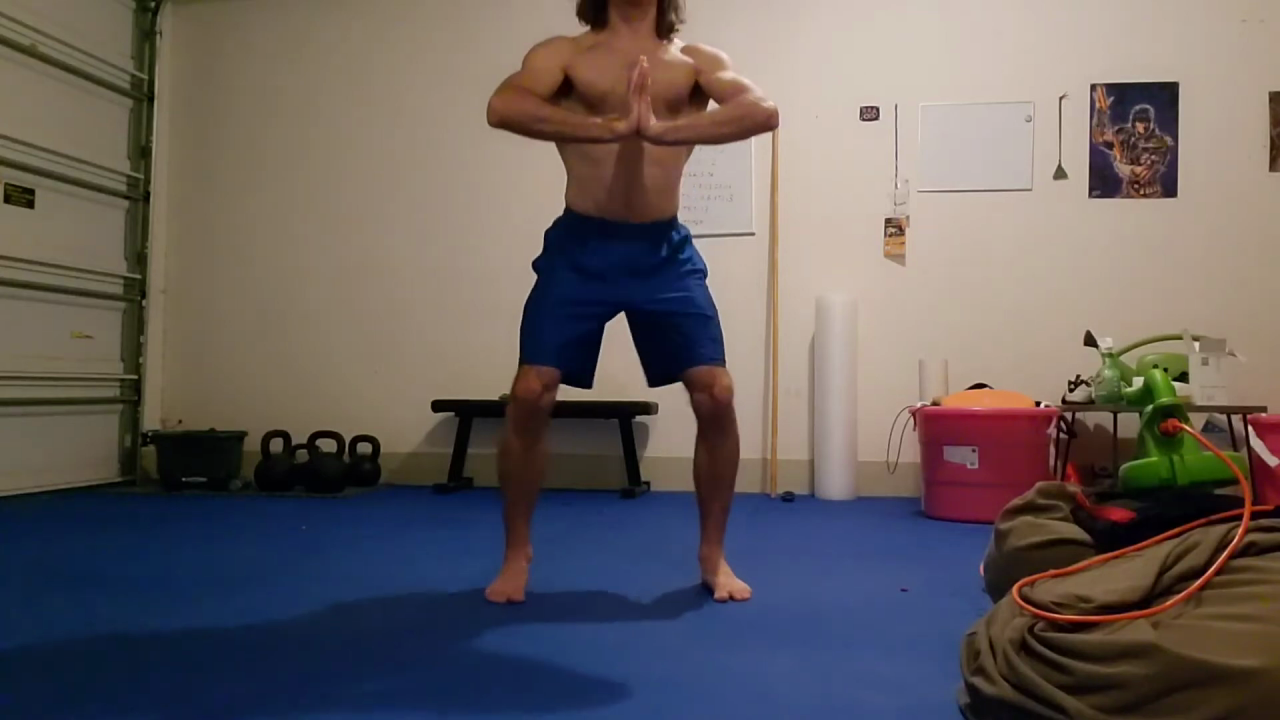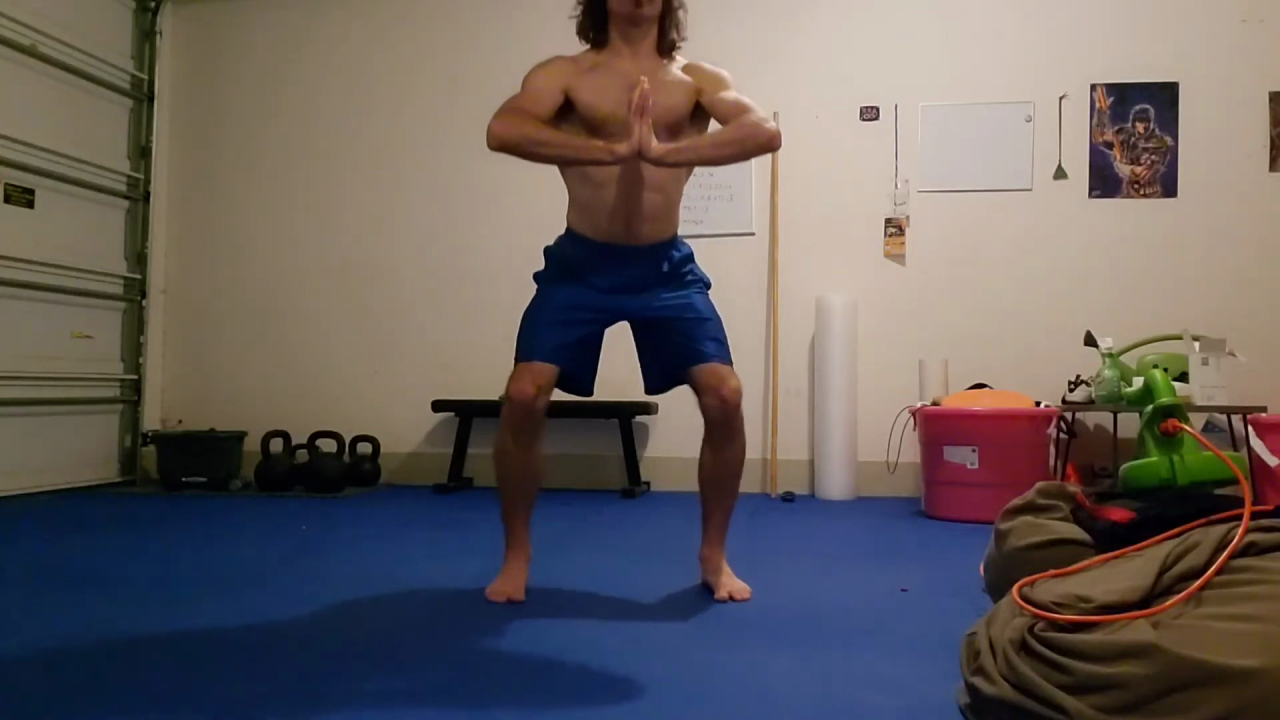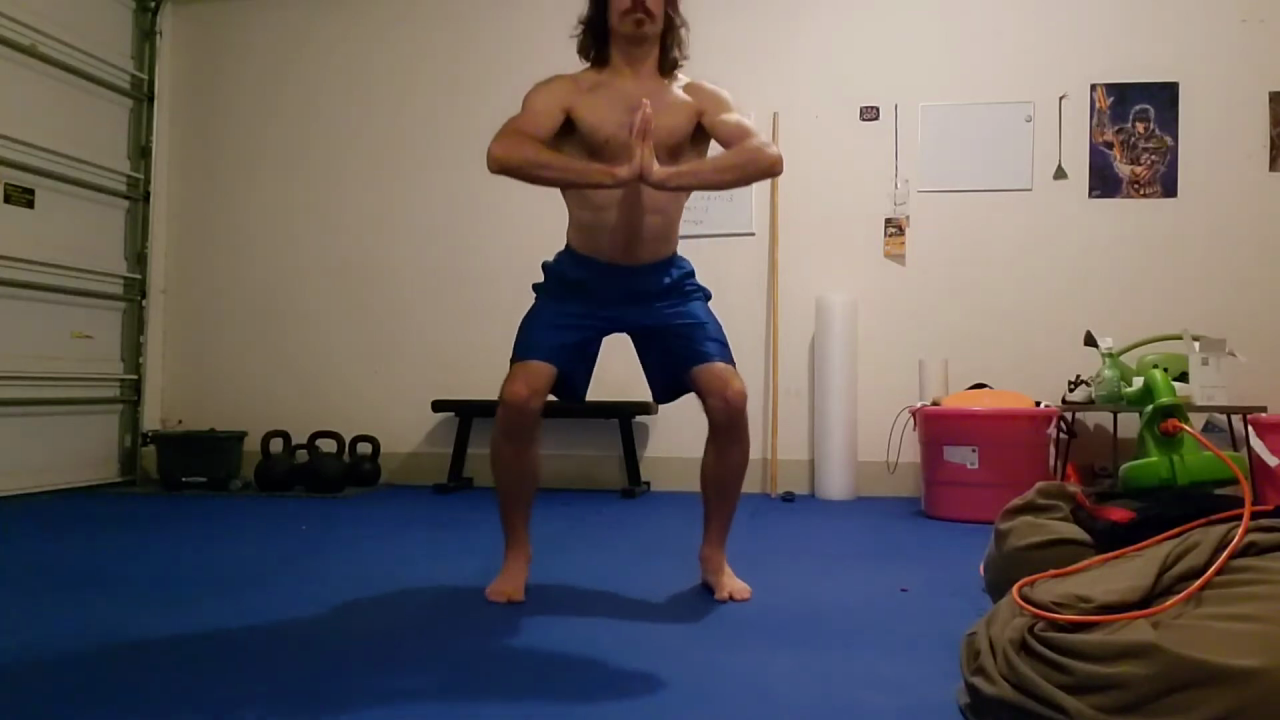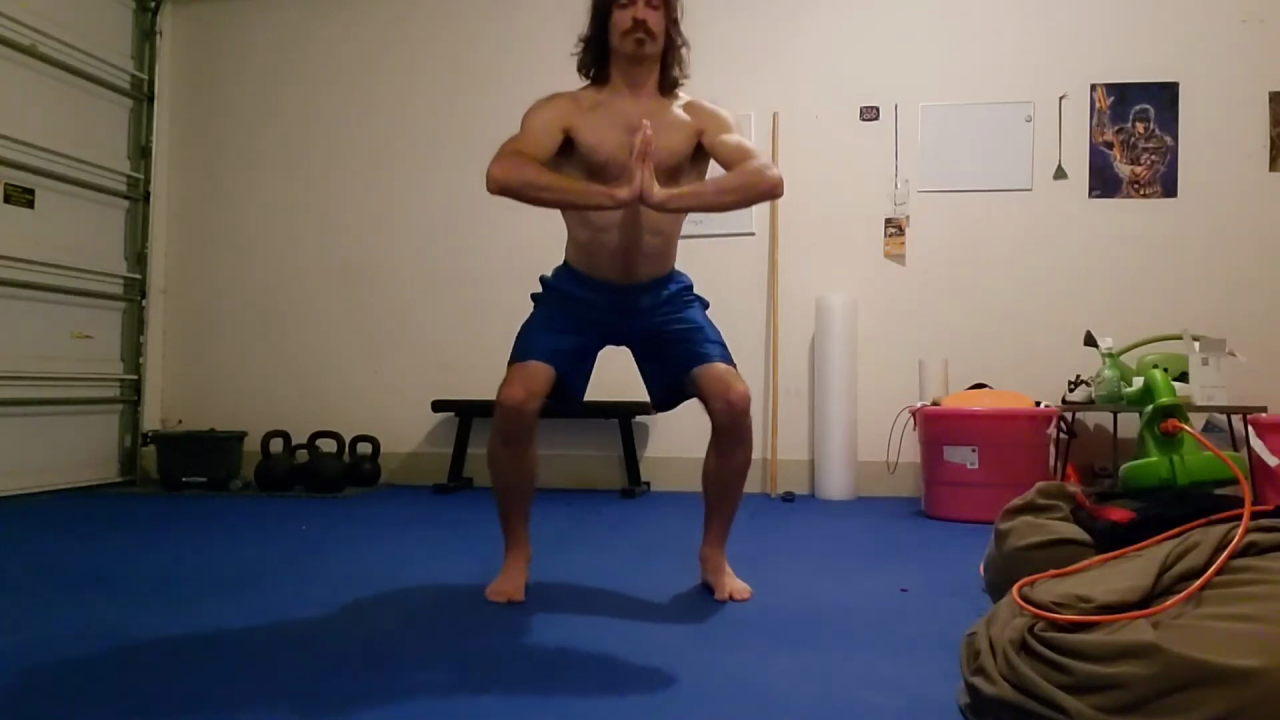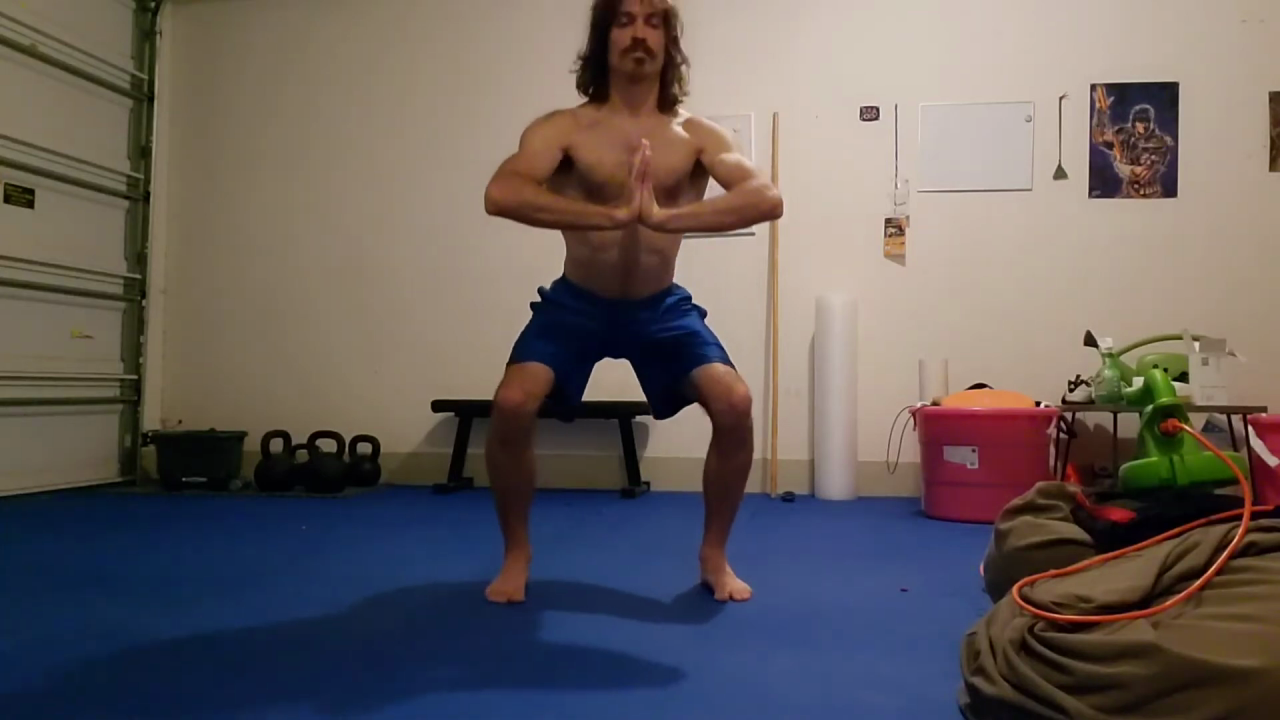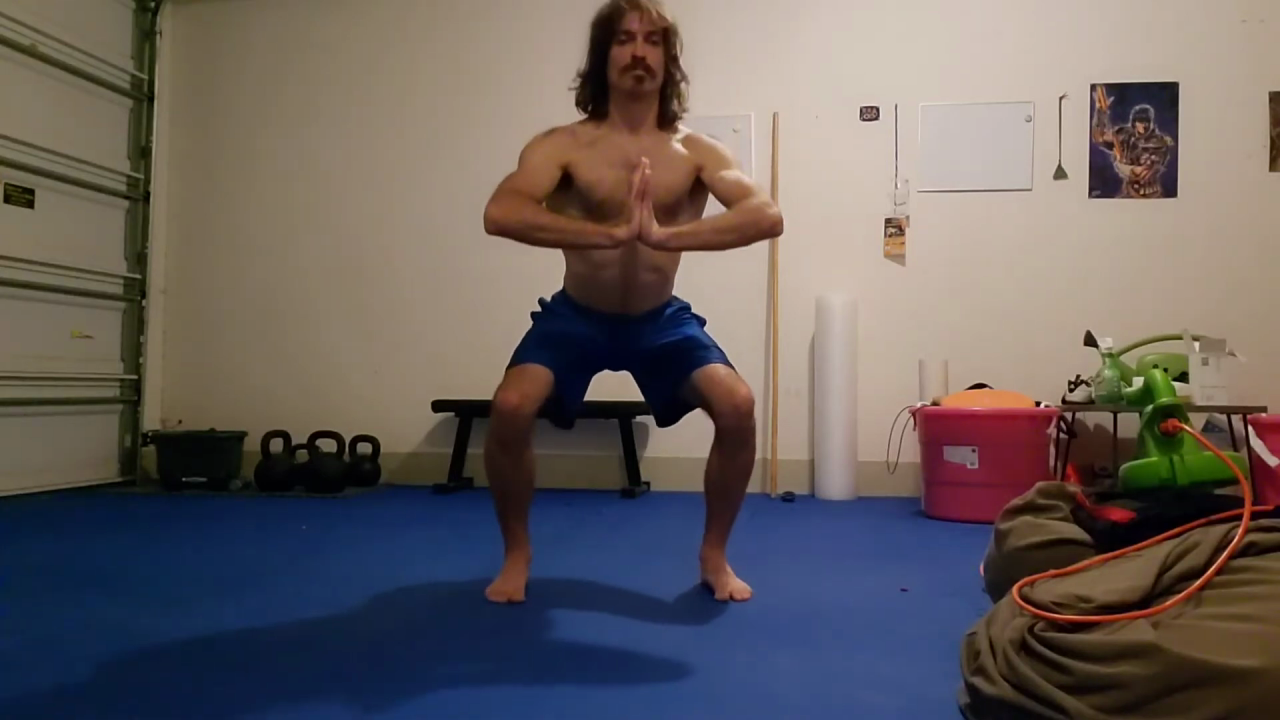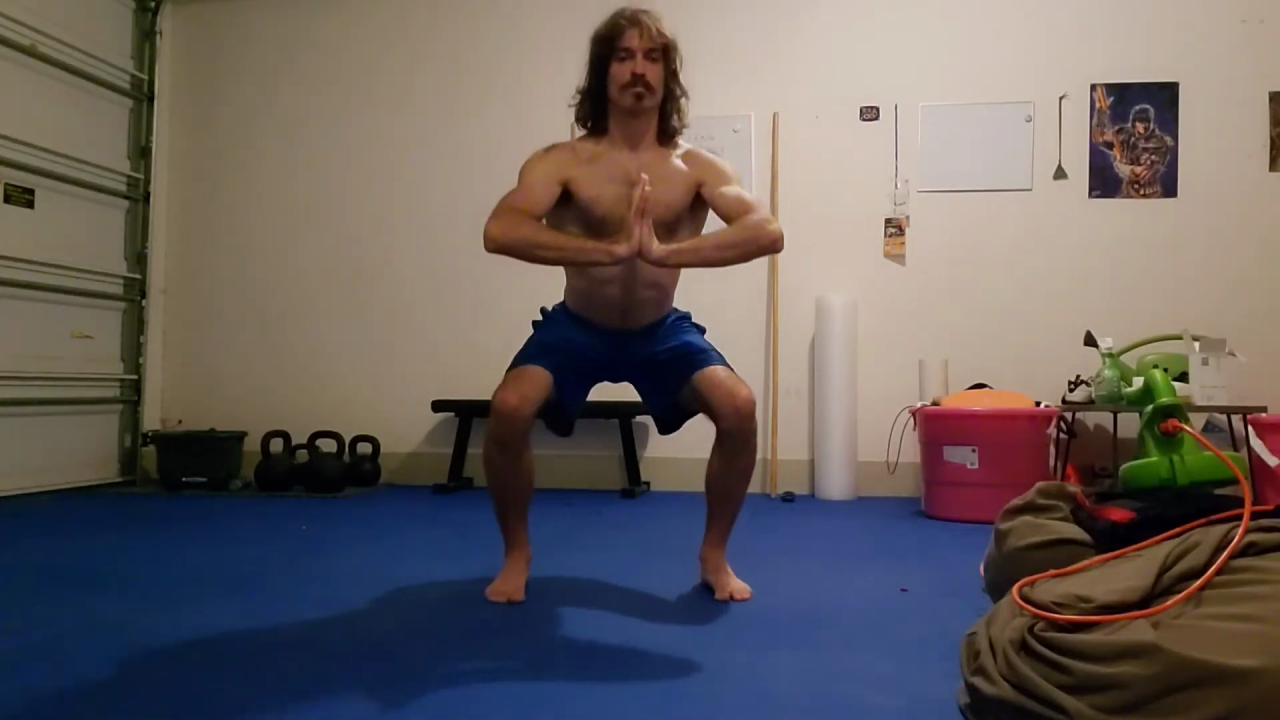
dt=0.2s
person 1, frame 1
left shoulder: (697, 60)
right shoulder: (562, 53)
left elbow: (763, 111)
right elbow: (502, 107)
left wrist: (664, 130)
right wrist: (612, 127)
left hip: (664, 252)
right hip: (579, 249)
left knee: (716, 396)
right knee: (530, 395)
left ankle: (712, 553)
right ankle: (518, 554)
person 1, frame 2
left shoulder: (699, 78)
right shoulder: (563, 73)
left elbow: (765, 132)
right elbow: (502, 130)
left wrist: (665, 151)
right wrist: (615, 150)
left hip: (665, 268)
right hip: (580, 265)
left knee: (724, 397)
right knee: (524, 397)
left ankle: (714, 554)
right ankle: (517, 554)
person 1, frame 3
left shoulder: (699, 98)
right shoulder: (564, 92)
left elbow: (767, 157)
right elbow: (502, 153)
left wrist: (667, 175)
right wrist: (616, 172)
left hip: (664, 282)
right hip: (579, 279)
left knee: (728, 400)
right knee: (518, 399)
left ankle: (714, 554)
right ankle: (517, 554)
person 1, frame 4
left shoulder: (698, 117)
right shoulder: (564, 110)
left elbow: (767, 178)
right elbow: (502, 174)
left wrist: (667, 196)
right wrist: (615, 193)
left hip: (663, 295)
right hip: (577, 292)
left knee: (732, 402)
right knee: (516, 402)
left ankle: (714, 555)
right ankle: (517, 553)
person 1, frame 5
left shoulder: (697, 134)
right shoulder: (562, 128)
left elbow: (767, 198)
right elbow: (500, 195)
left wrist: (665, 216)
right wrist: (614, 214)
left hip: (661, 307)
right hip: (575, 305)
left knee: (734, 404)
right knee: (512, 405)
left ankle: (714, 554)
right ankle: (517, 553)
person 1, frame 6
left shoulder: (697, 151)
right shoulder: (561, 145)
left elbow: (767, 216)
right elbow: (500, 214)
left wrist: (665, 236)
right wrist: (614, 232)
left hip: (661, 320)
right hip: (576, 317)
left knee: (736, 406)
right knee: (510, 408)
left ankle: (715, 555)
right ankle: (517, 554)
person 1, frame 7
left shoulder: (697, 166)
right shoulder: (561, 162)
left elbow: (768, 233)
right elbow: (499, 232)
left wrist: (666, 252)
right wrist: (613, 249)
left hip: (661, 331)
right hip: (575, 328)
left knee: (738, 408)
right knee: (509, 409)
left ankle: (715, 555)
right ankle: (517, 554)
